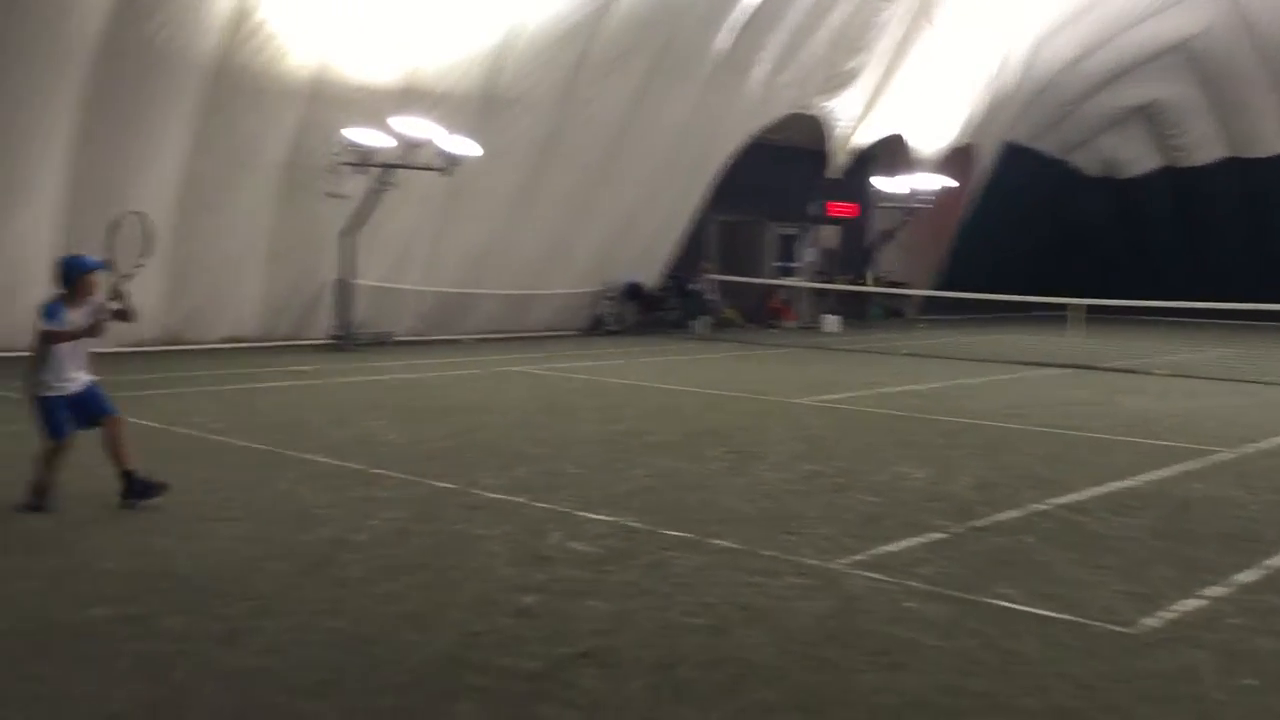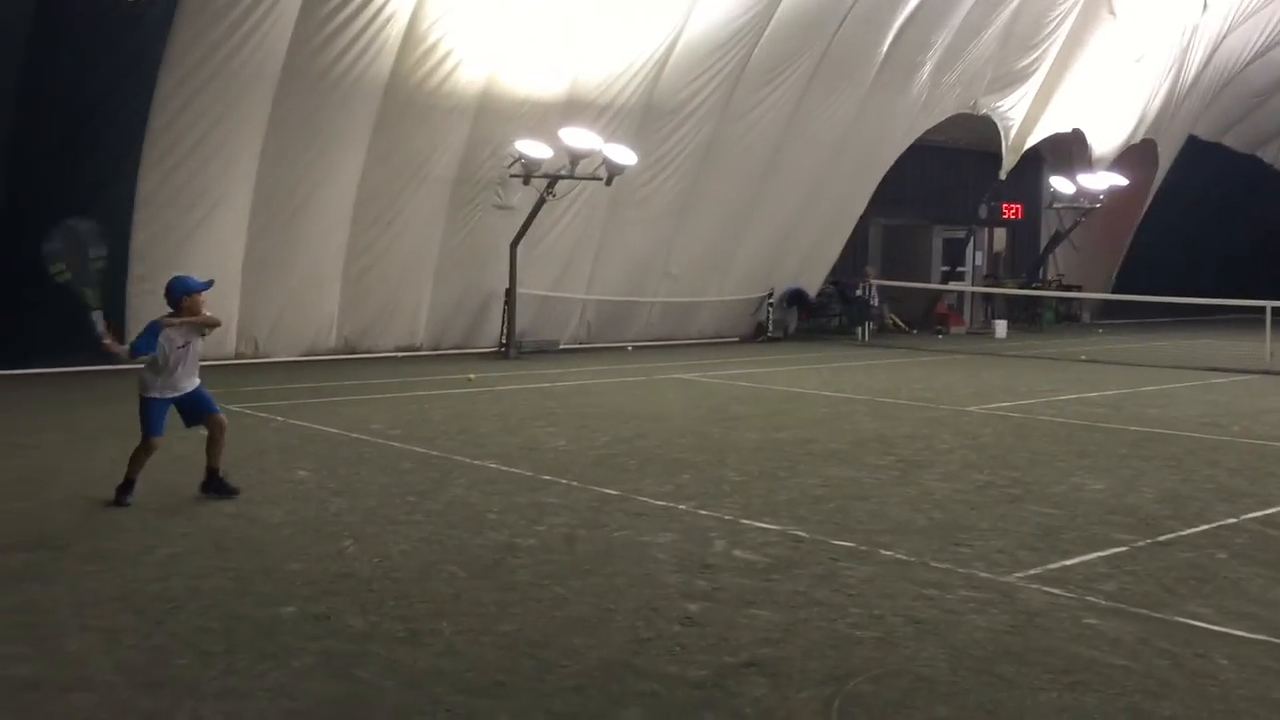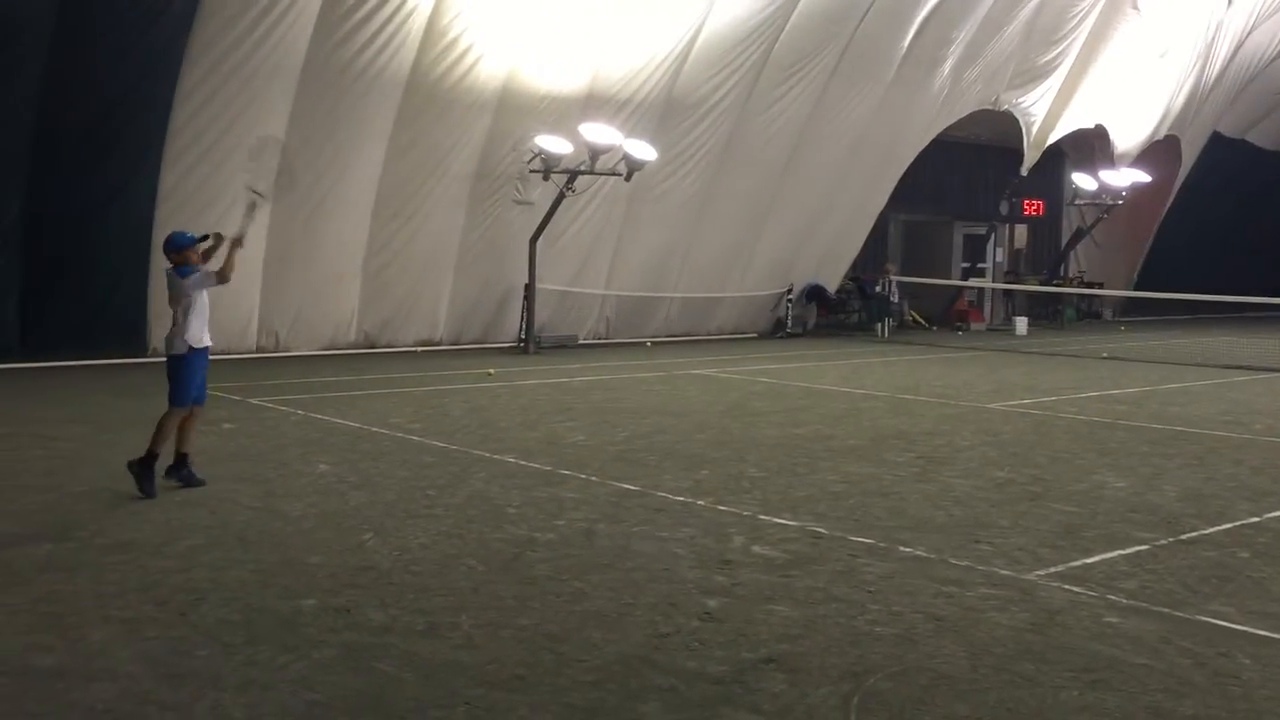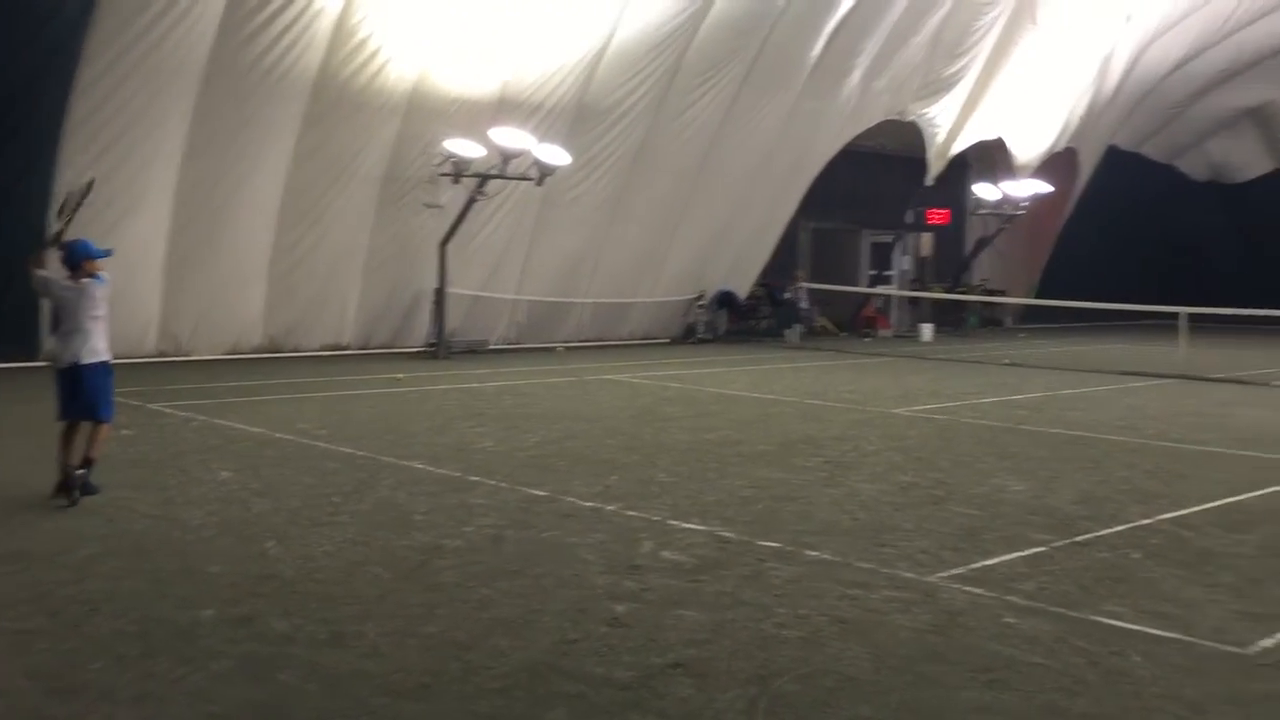
dt=0.5s
person 1, frame 1
left shoulder: (91, 304)
right shoulder: (54, 309)
left elbow: (129, 317)
right elbow: (46, 338)
left wrist: (122, 301)
right wrist: (83, 333)
left hip: (80, 381)
right hip: (51, 387)
left knee: (114, 424)
right knee: (62, 442)
left ankle: (130, 481)
right ankle: (40, 491)
person 1, frame 2
left shoulder: (197, 321)
right shoulder: (157, 329)
left elbow: (216, 322)
right elbow: (130, 354)
left wrist: (180, 321)
right wrist: (111, 345)
left hip: (189, 386)
right hip: (156, 391)
left knee: (218, 424)
right knee: (151, 443)
left ankle: (213, 479)
right ankle: (127, 486)
person 1, frame 3
left shoulder: (182, 272)
right shoulder: (185, 275)
left elbow: (199, 263)
right elbow: (224, 277)
left wrist: (214, 244)
right wrist: (233, 247)
left hip: (193, 348)
right hip: (187, 350)
left knee: (193, 406)
right knee: (179, 408)
left ankle: (181, 464)
right ankle: (146, 463)
person 1, frame 4
left shoulder: (57, 287)
right shoulder: (99, 284)
left elbow: (36, 268)
right elbow: (95, 274)
left wrist: (55, 242)
right wrist: (68, 246)
left hip: (65, 363)
right hip: (93, 362)
left knee: (72, 421)
right knee: (101, 421)
left ankle: (67, 476)
right ankle: (81, 472)
